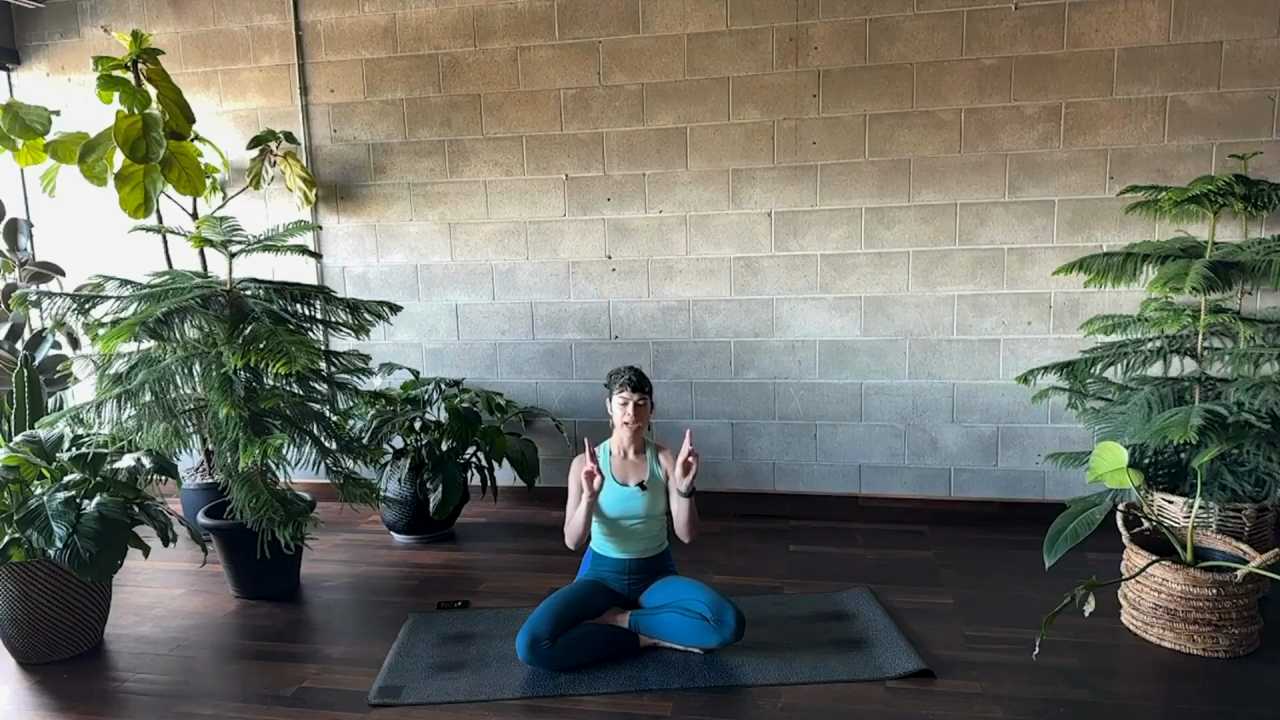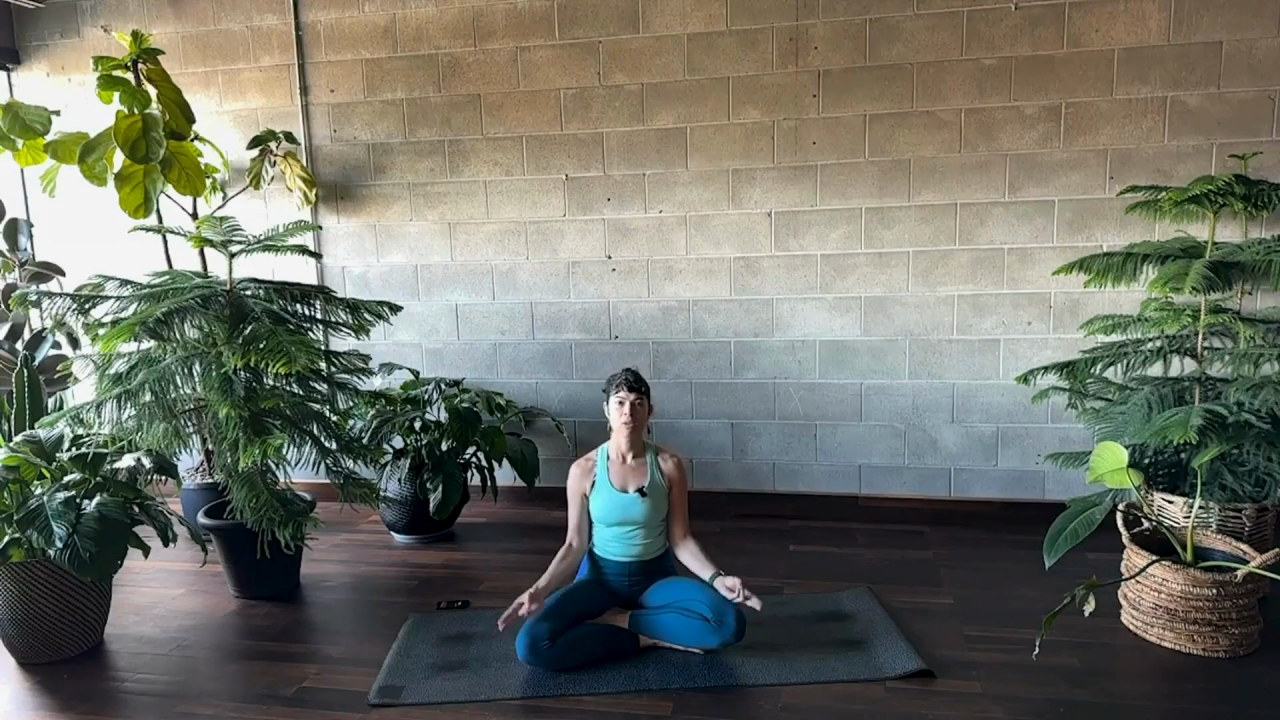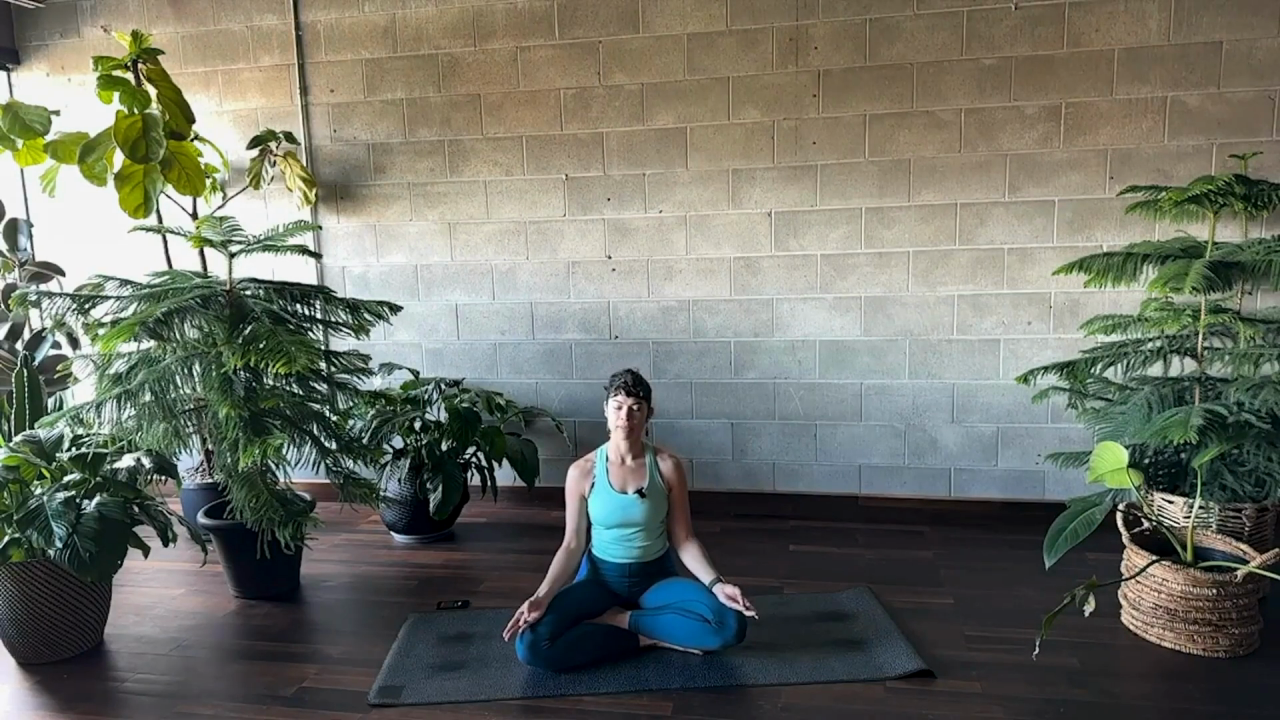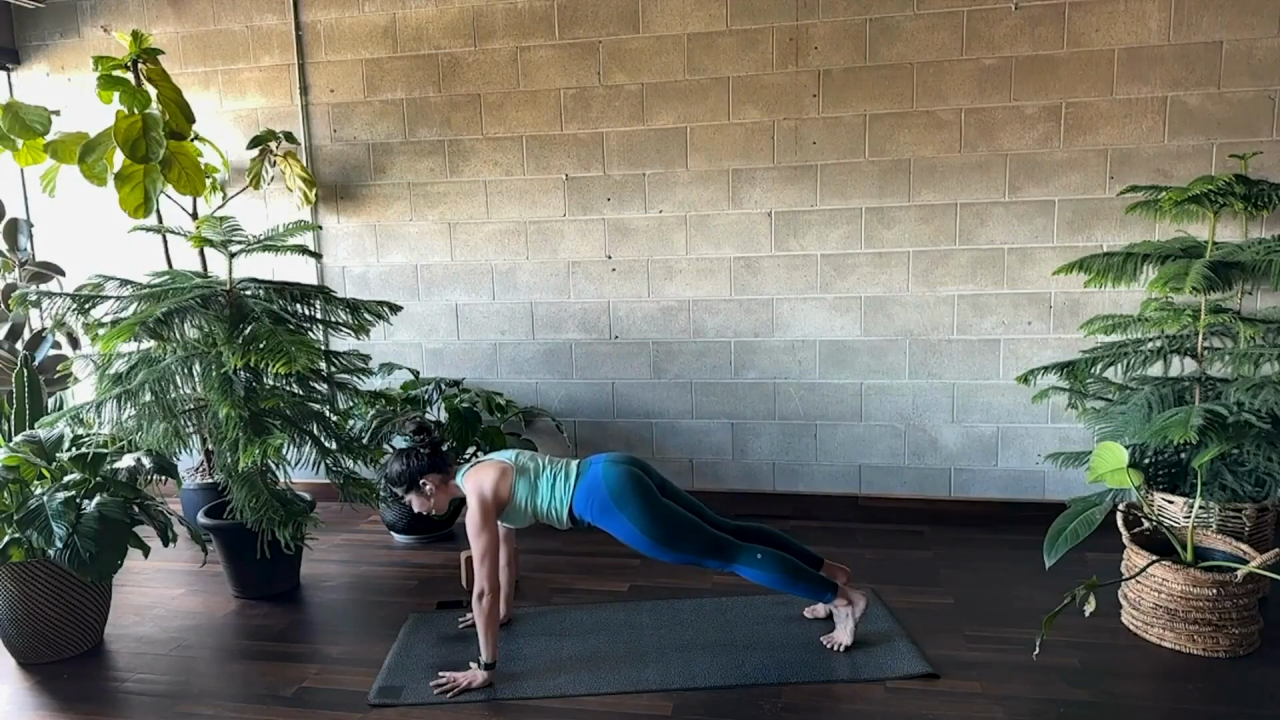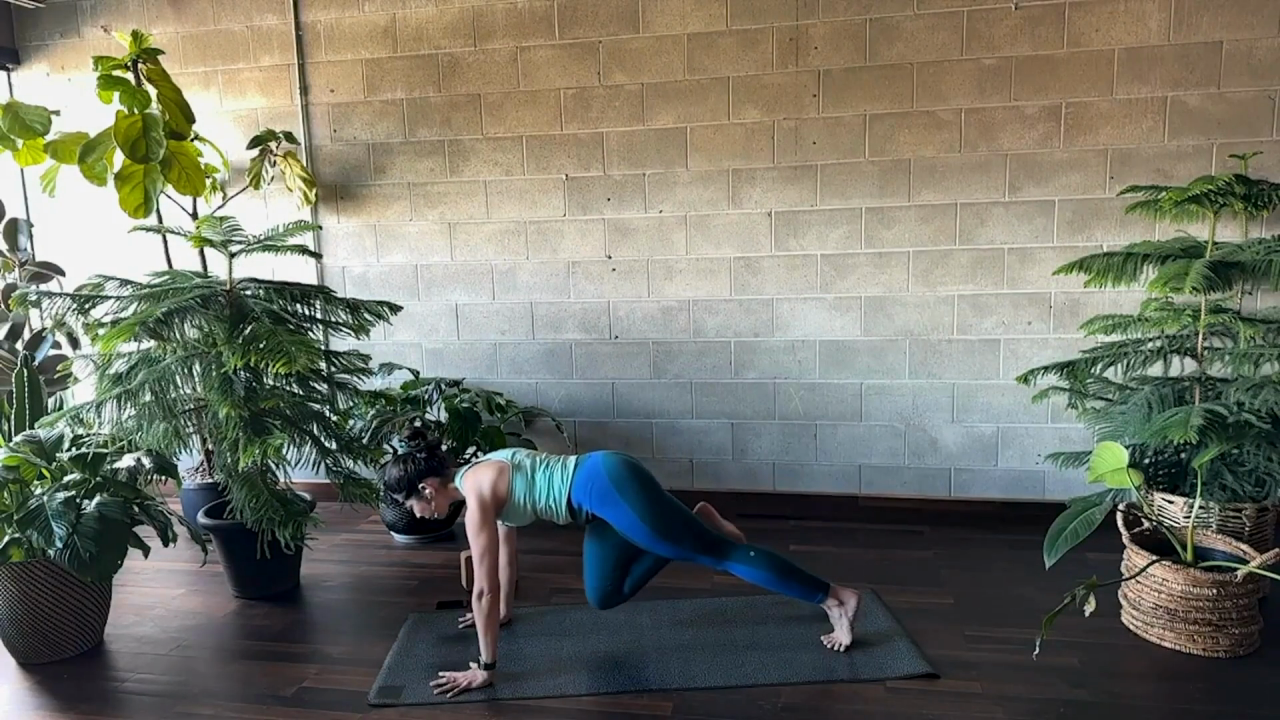
dt=1s
person 1, frame 1
left shoulder: (667, 460)
right shoulder: (585, 463)
left elbow: (686, 534)
right elbow: (573, 540)
left wrist: (685, 487)
right wrist: (590, 496)
left hip: (656, 574)
right hip: (601, 574)
left knee: (729, 623)
right knee: (532, 646)
left ankle: (618, 620)
right ankle: (647, 636)
person 1, frame 2
left shoulder: (669, 465)
right shoulder: (583, 469)
left elbow: (680, 539)
right elbow: (575, 544)
left wrist: (716, 577)
right wrist: (540, 591)
left hip: (655, 577)
right hip: (600, 578)
left knee: (729, 624)
right knee: (532, 647)
left ankle: (618, 621)
right ankle: (648, 636)
person 1, frame 3
left shoulder: (667, 467)
right shoulder: (582, 472)
left elbow: (683, 539)
right elbow: (572, 544)
left wrist: (716, 584)
right wrist: (542, 596)
left hip: (656, 577)
right hip: (600, 578)
left knee: (729, 625)
right knee: (531, 645)
left ankle: (619, 620)
right ankle: (648, 636)
person 1, frame 4
left shoulder: (477, 493)
right shoulder: (483, 471)
left elbow: (483, 587)
right elbow: (506, 544)
left wrist: (484, 667)
right wrist: (502, 611)
left hip: (608, 496)
right hip: (614, 473)
left knee: (727, 554)
right knee: (725, 532)
left ankle: (842, 598)
right ankle: (828, 571)
person 1, frame 5
left shoulder: (476, 494)
right shoulder: (484, 474)
left elbow: (483, 588)
right elbow: (506, 543)
left wrist: (485, 668)
right wrist: (502, 611)
left hip: (609, 487)
right hip: (607, 478)
left knee: (719, 553)
right knee: (603, 596)
left ankle: (836, 600)
right ankle: (694, 525)
